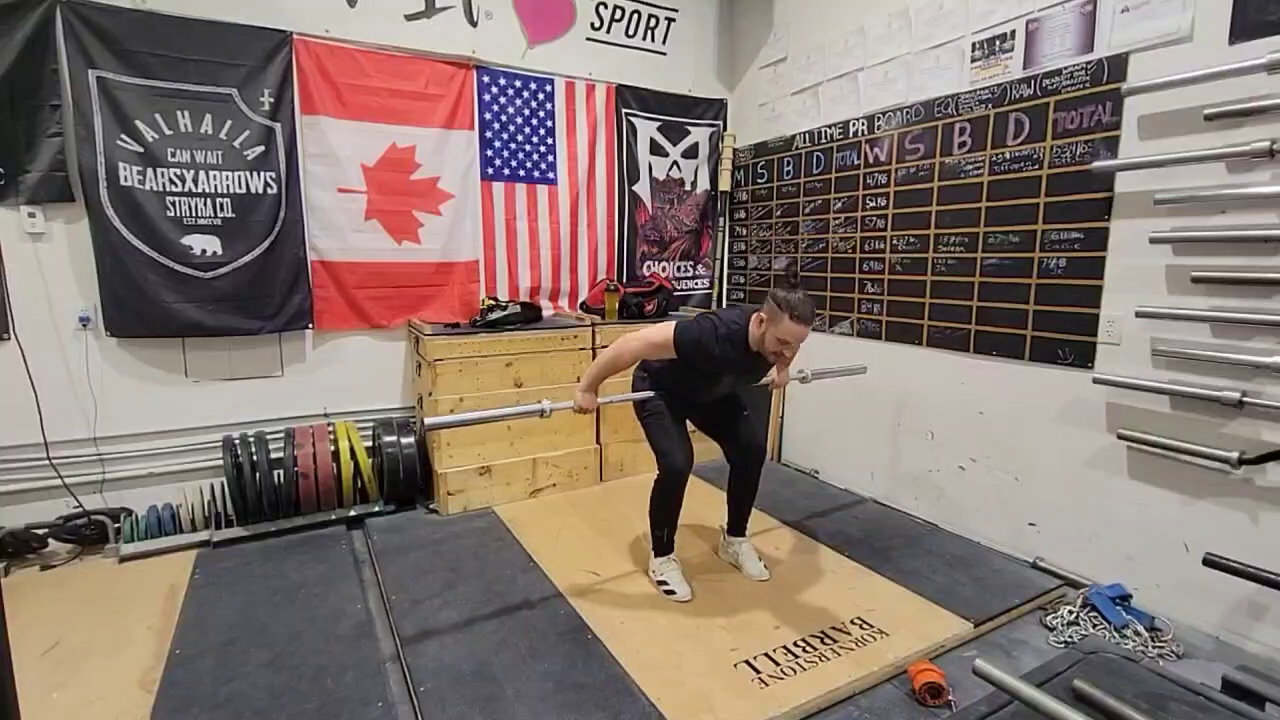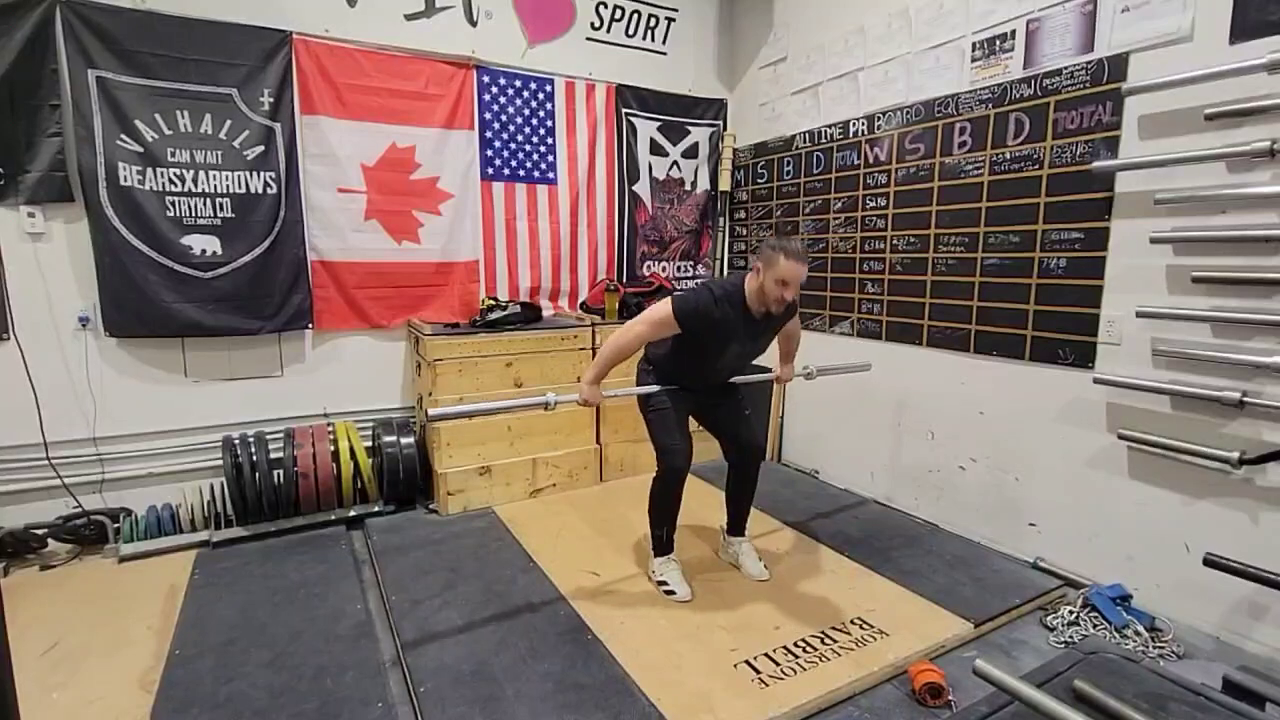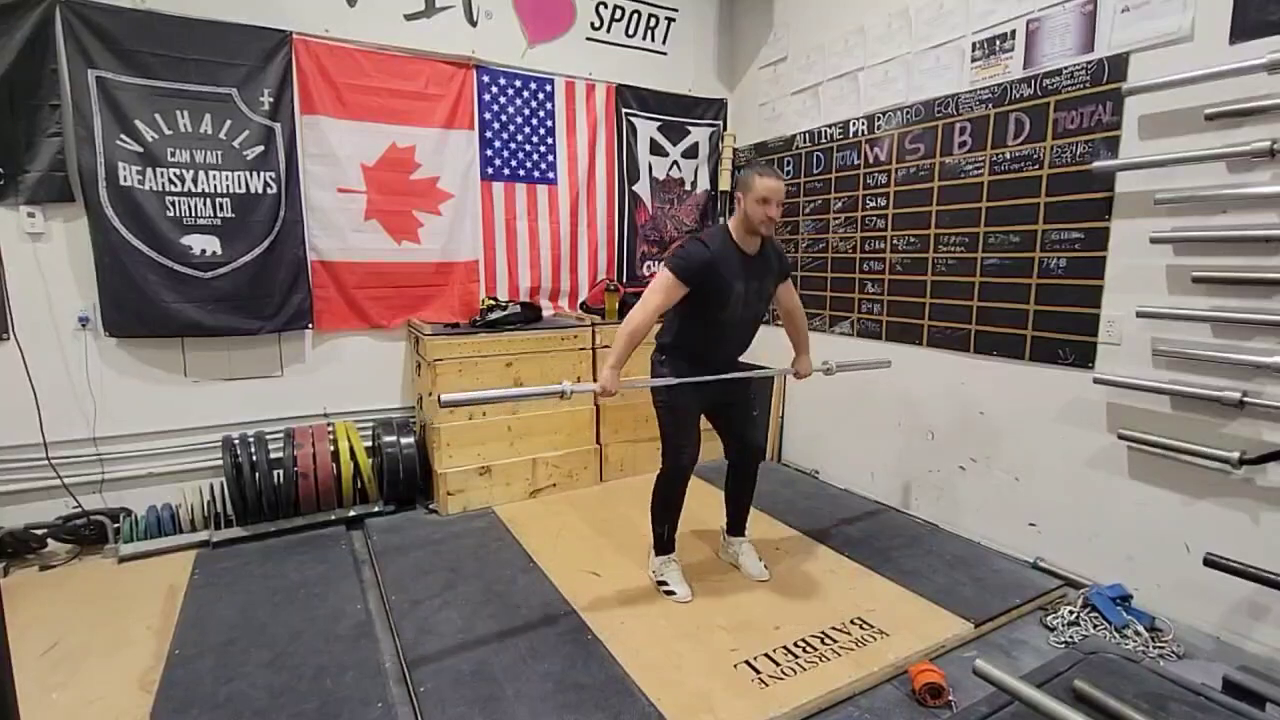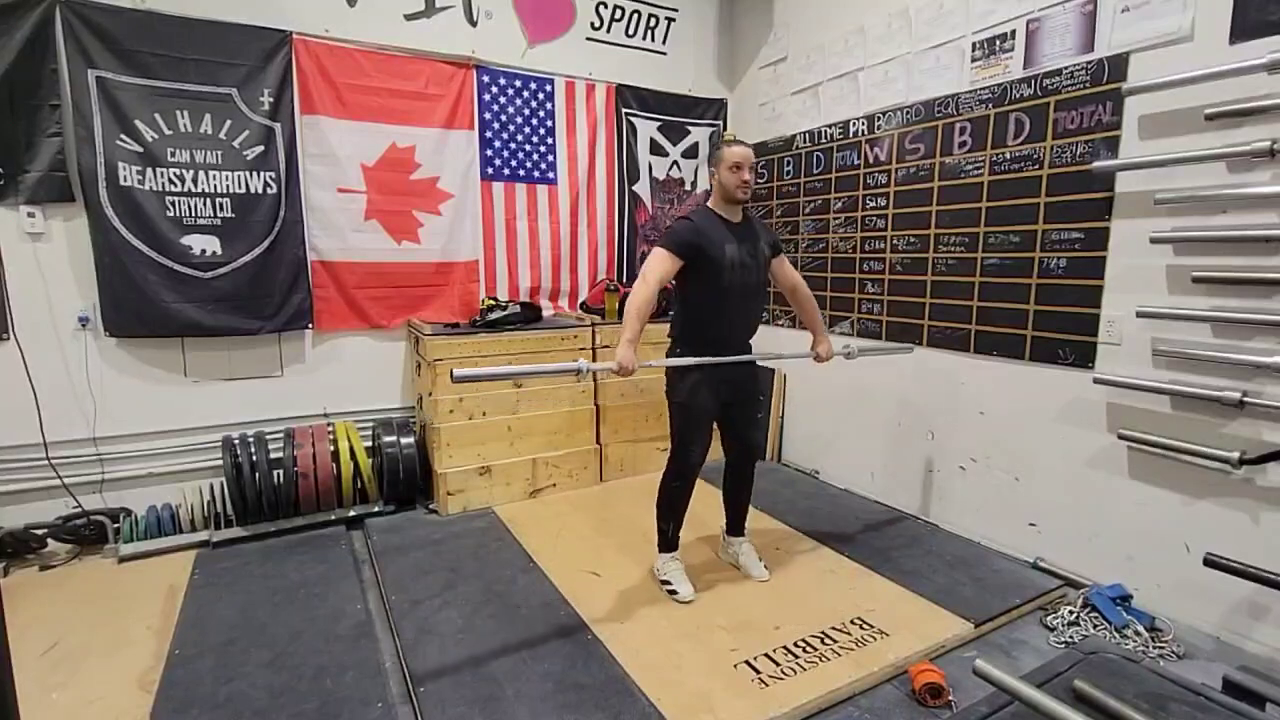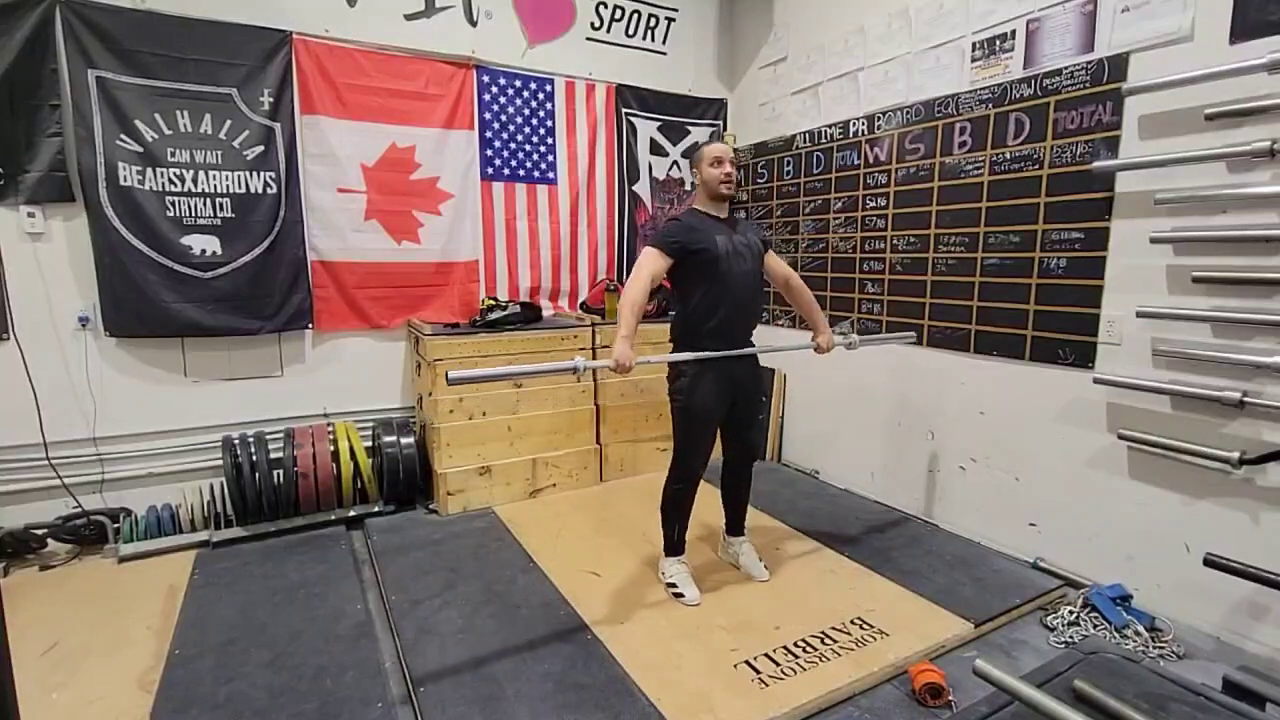
dt=0.2s
person 1, frame 1
left shoulder: (780, 335)
right shoulder: (711, 335)
right elbow: (633, 343)
left wrist: (782, 371)
right wrist: (588, 388)
left hip: (712, 392)
right hip: (660, 390)
left knee: (751, 451)
right knee: (676, 465)
left ankle: (734, 540)
right ankle: (662, 558)
person 1, frame 2
left shoulder: (782, 305)
right shoulder: (711, 301)
left elbow: (791, 328)
right elbow: (636, 330)
left wrist: (787, 364)
right wrist: (592, 380)
left hip: (715, 384)
right hip: (664, 382)
left knee: (750, 449)
right knee: (676, 461)
left ankle: (734, 539)
right ankle: (662, 558)
person 1, frame 3
left shoulder: (775, 257)
right shoulder: (703, 253)
left elbow: (791, 306)
right elbow: (648, 307)
left wrist: (803, 354)
right wrist: (612, 368)
left hip: (727, 373)
right hip: (679, 372)
left knee: (749, 452)
right knee: (681, 462)
left ankle: (734, 540)
right ankle: (663, 558)
person 1, frame 4
left shoulder: (760, 233)
right shoulder: (692, 229)
left elbow: (794, 286)
right elbow: (649, 282)
left wrist: (820, 337)
right wrist: (628, 344)
left hip: (741, 363)
right hip: (695, 367)
left knee: (746, 453)
right knee: (687, 460)
left ankle: (734, 540)
right ankle: (667, 557)
person 1, frame 5
left shoulder: (749, 231)
right shoulder: (681, 229)
left elbow: (786, 278)
right elbow: (639, 281)
left wrist: (820, 326)
right wrist: (624, 341)
left hip: (743, 362)
right hip: (698, 368)
left knee: (743, 455)
right knee: (689, 465)
left ankle: (734, 539)
right ankle: (673, 559)
